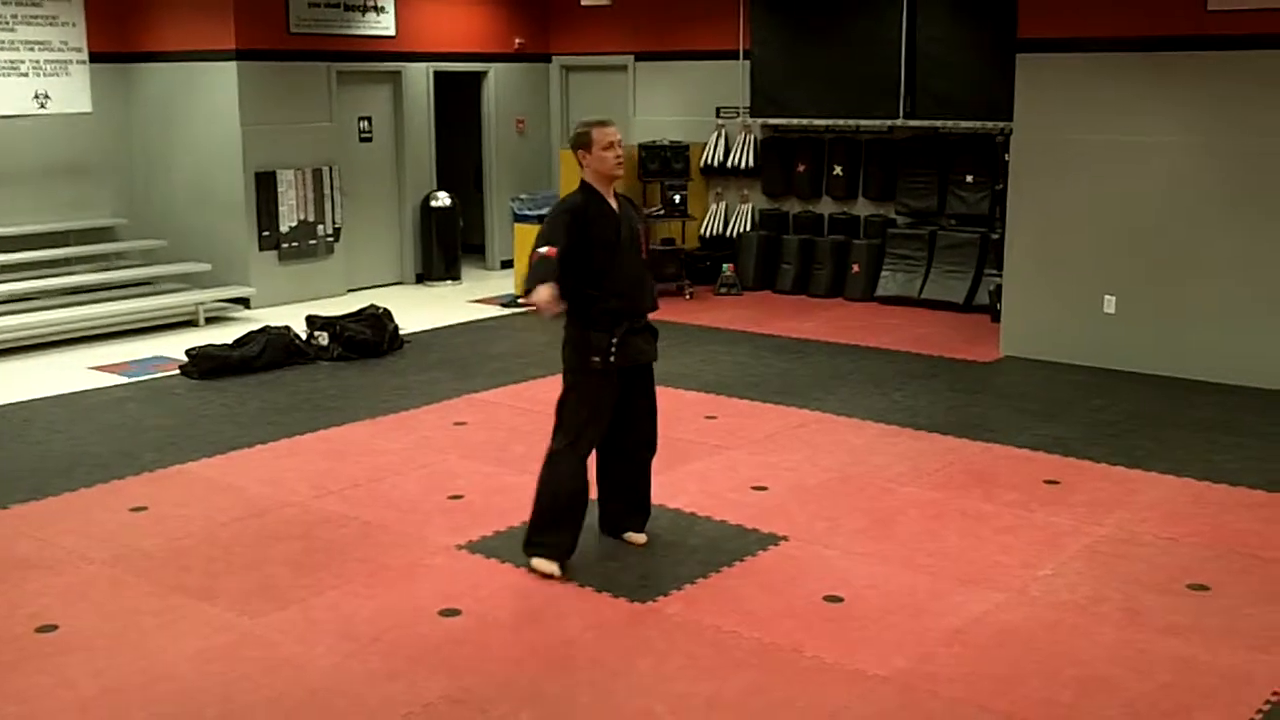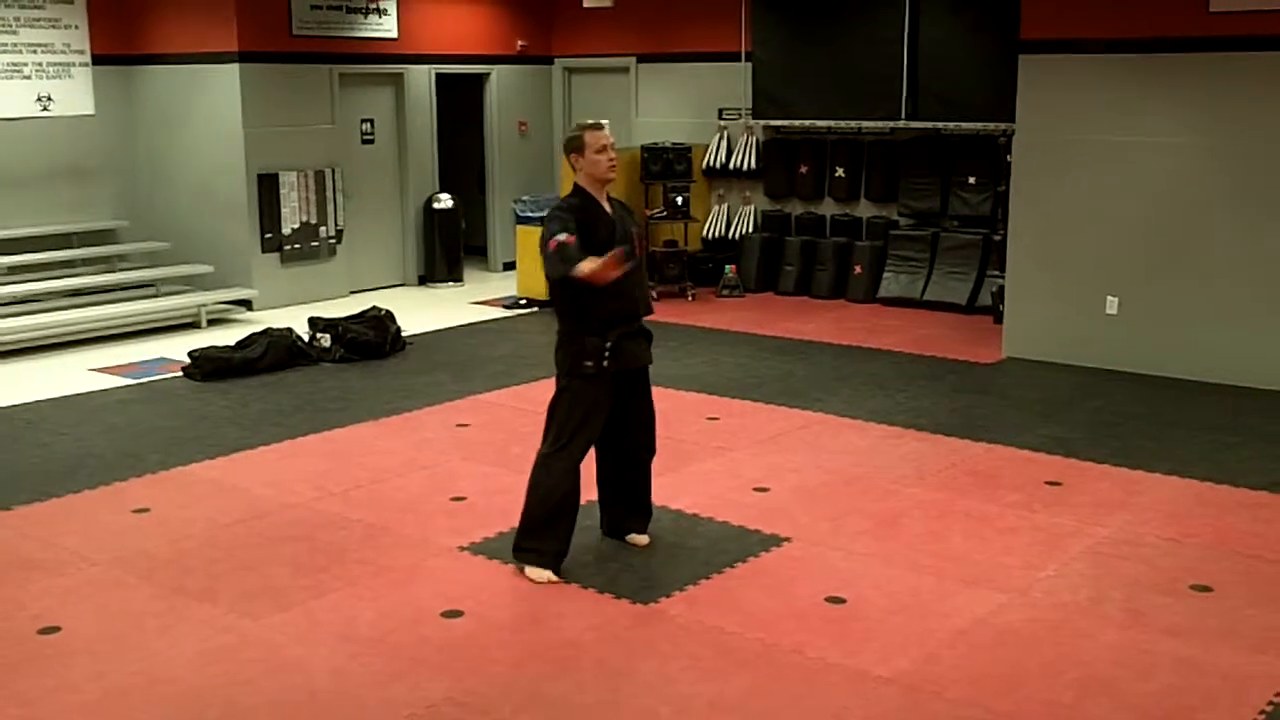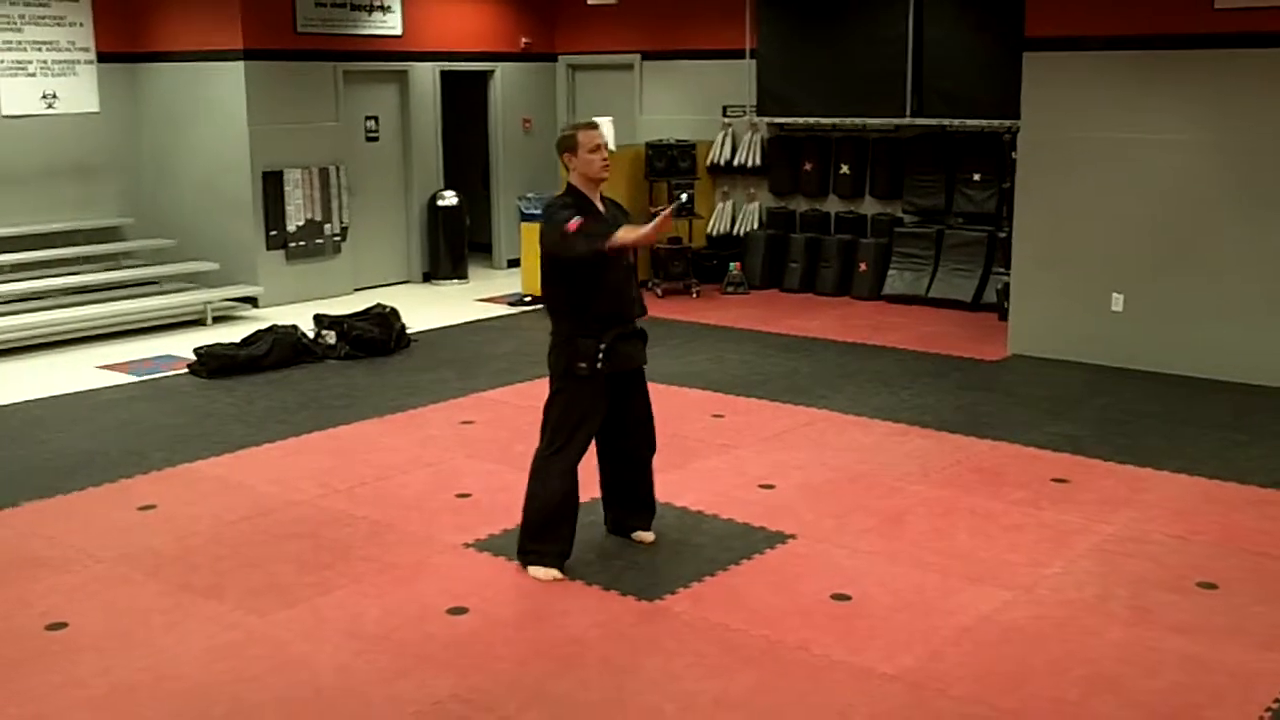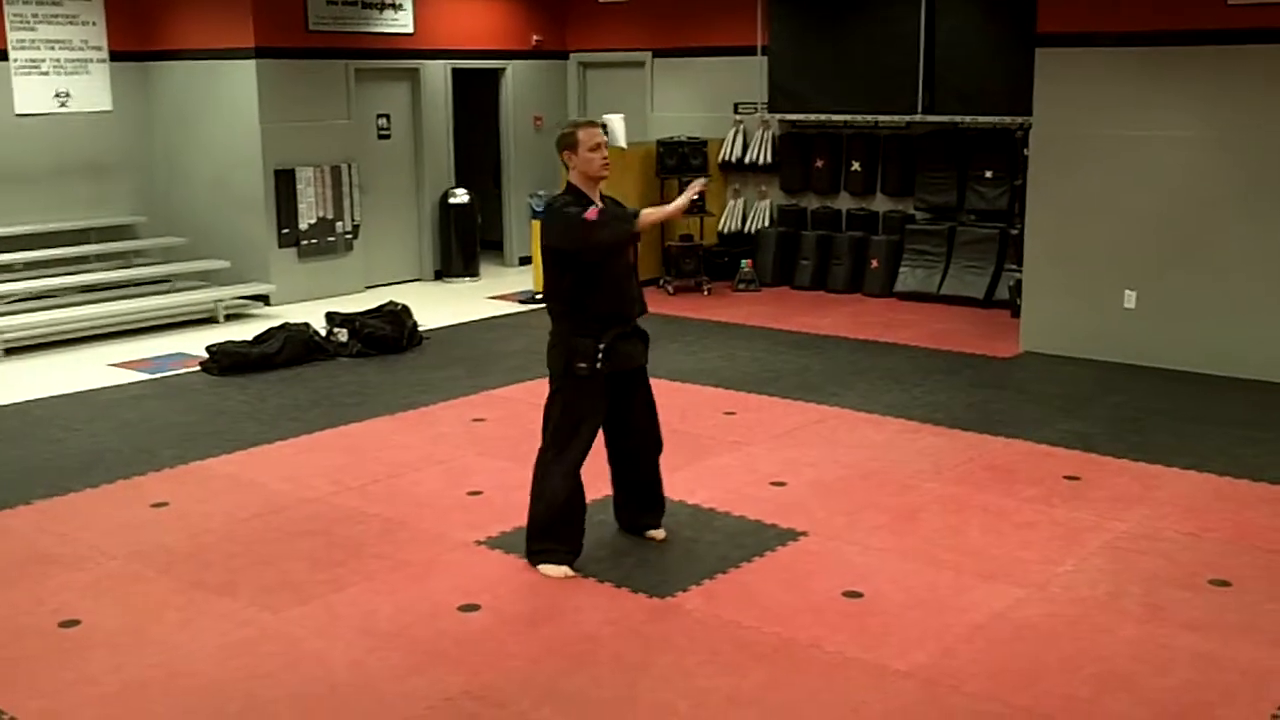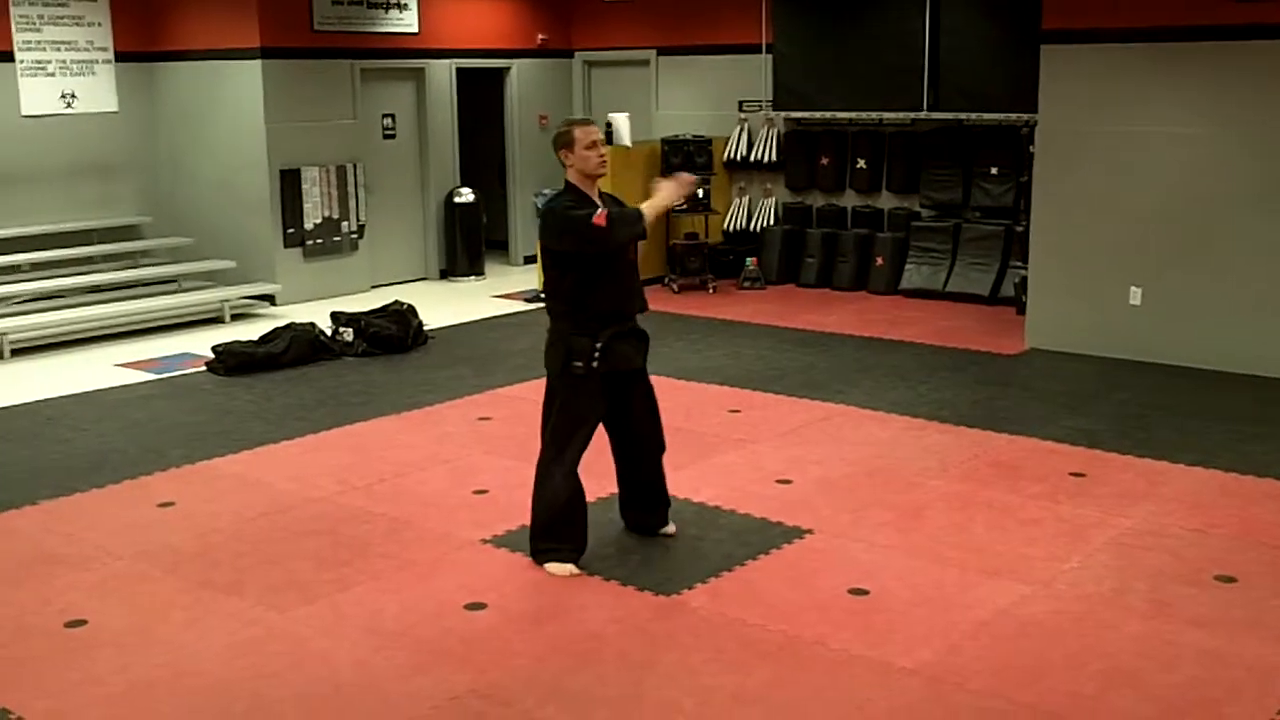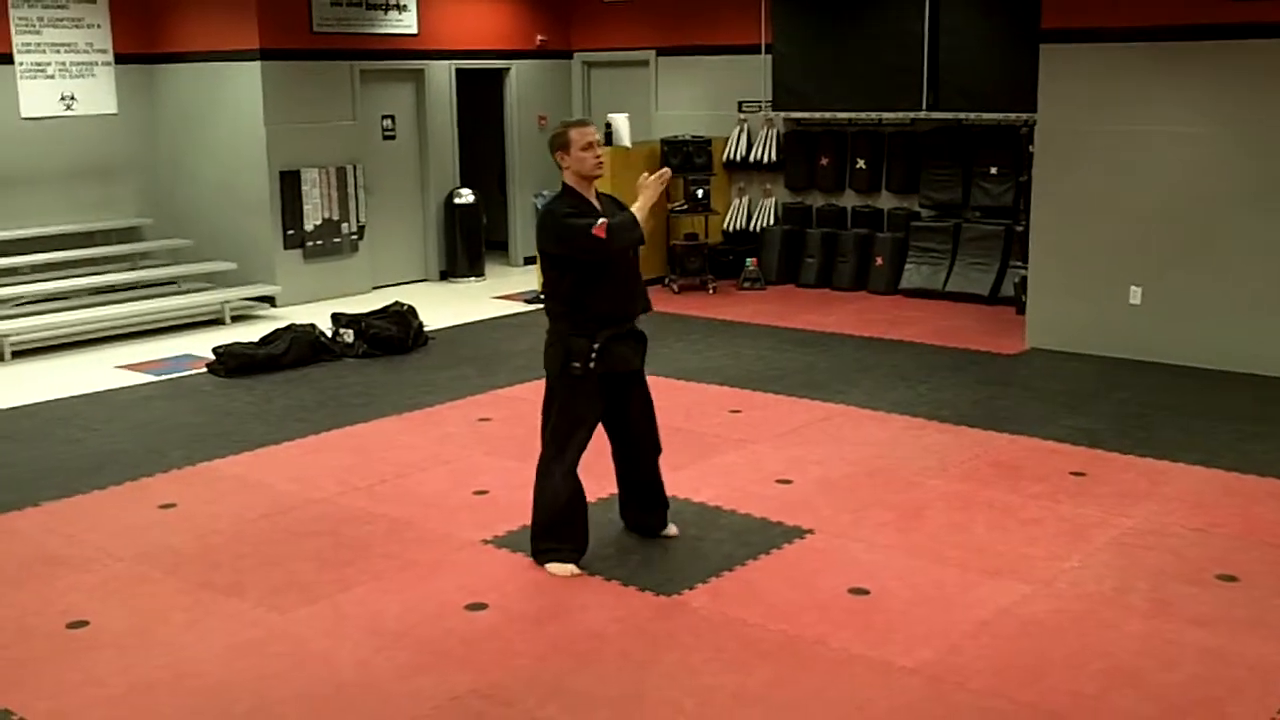
dt=0.1s
person 1, frame 1
left shoulder: (628, 210)
right shoulder: (571, 211)
right elbow: (547, 257)
left wrist: (639, 326)
right wrist: (543, 291)
left hip: (633, 338)
right hip: (592, 344)
left knee: (637, 438)
right knee: (574, 441)
left ankle: (624, 519)
right ankle: (547, 543)
person 1, frame 2
left shoulder: (623, 213)
right shoulder: (567, 213)
right elbow: (561, 257)
left wrist: (634, 321)
right wrist: (588, 270)
left hip: (628, 343)
right hip: (585, 348)
left knee: (634, 441)
right knee: (565, 447)
left ankle: (625, 520)
right ankle: (537, 549)
person 1, frame 3
left shoulder: (615, 211)
right shoulder: (560, 214)
right elbow: (585, 242)
right wrist: (638, 236)
left hip: (623, 343)
right hip: (579, 350)
left knee: (634, 440)
right knee: (560, 449)
left ankle: (630, 517)
right ankle: (541, 549)
person 1, frame 4
left shoulder: (614, 209)
right shoulder: (561, 213)
right elbow: (605, 233)
right wrist: (669, 210)
left hip: (623, 343)
right hip: (579, 350)
left knee: (640, 437)
right knee: (564, 450)
left ankle: (640, 515)
right ankle: (549, 547)
person 1, frame 5
left shoulder: (614, 207)
right shoulder: (560, 214)
right elbow: (614, 234)
right wrist: (662, 199)
left hip: (623, 341)
right hip: (577, 349)
left knee: (643, 436)
right knee: (563, 449)
left ankle: (647, 515)
right ankle: (553, 545)
person 1, frame 6
left shoulder: (613, 207)
right shoulder: (557, 216)
right elbow: (611, 243)
right wrist: (645, 202)
left hip: (621, 343)
right hip: (576, 350)
left knee: (639, 438)
right knee: (563, 449)
left ankle: (646, 516)
right ankle: (554, 546)
